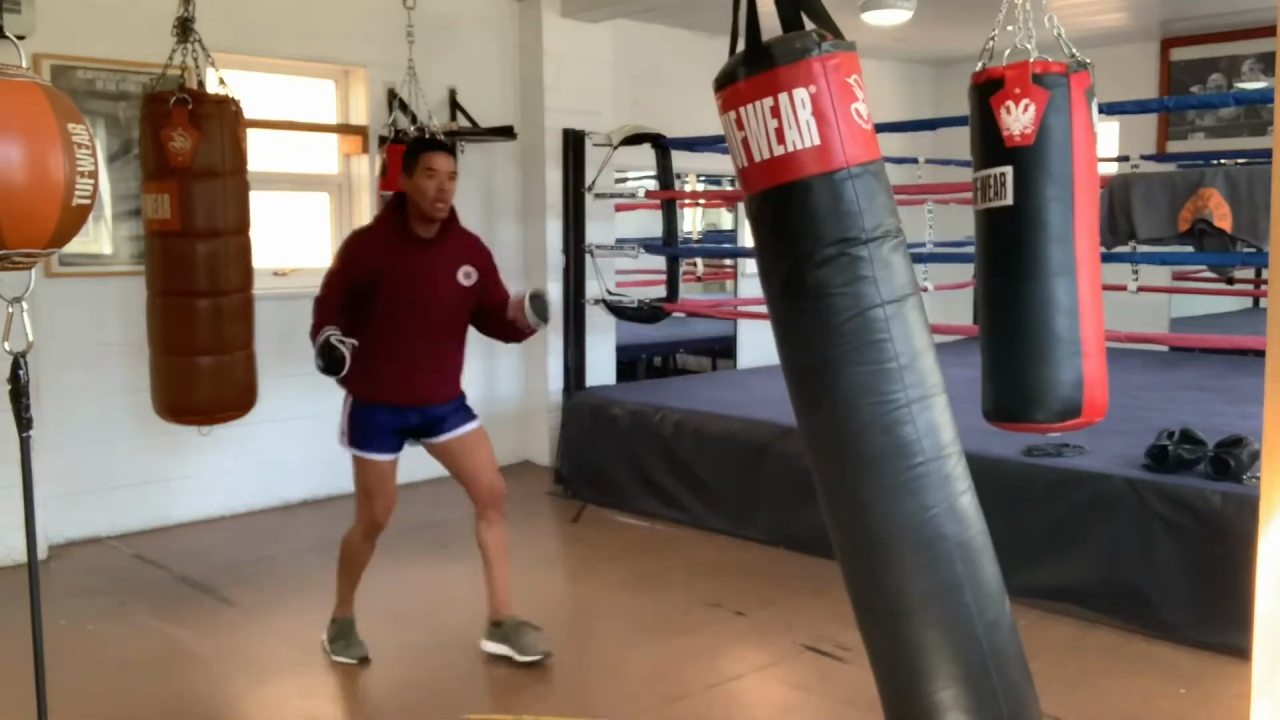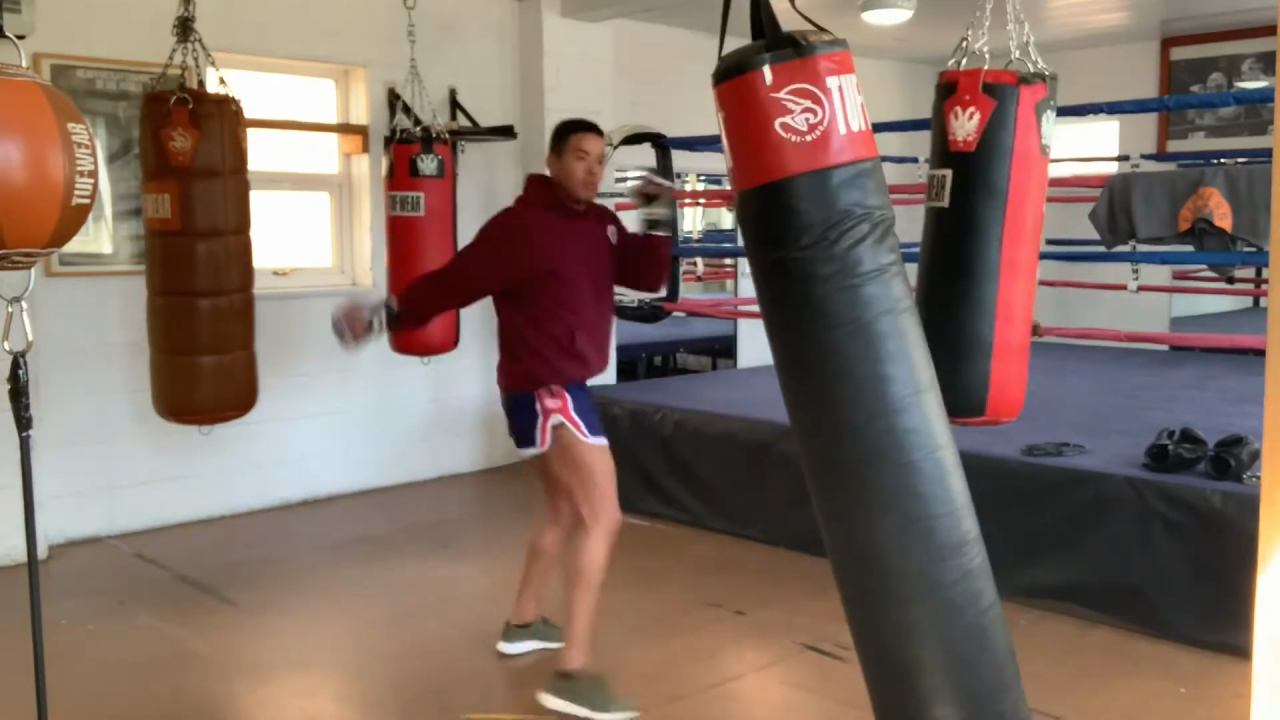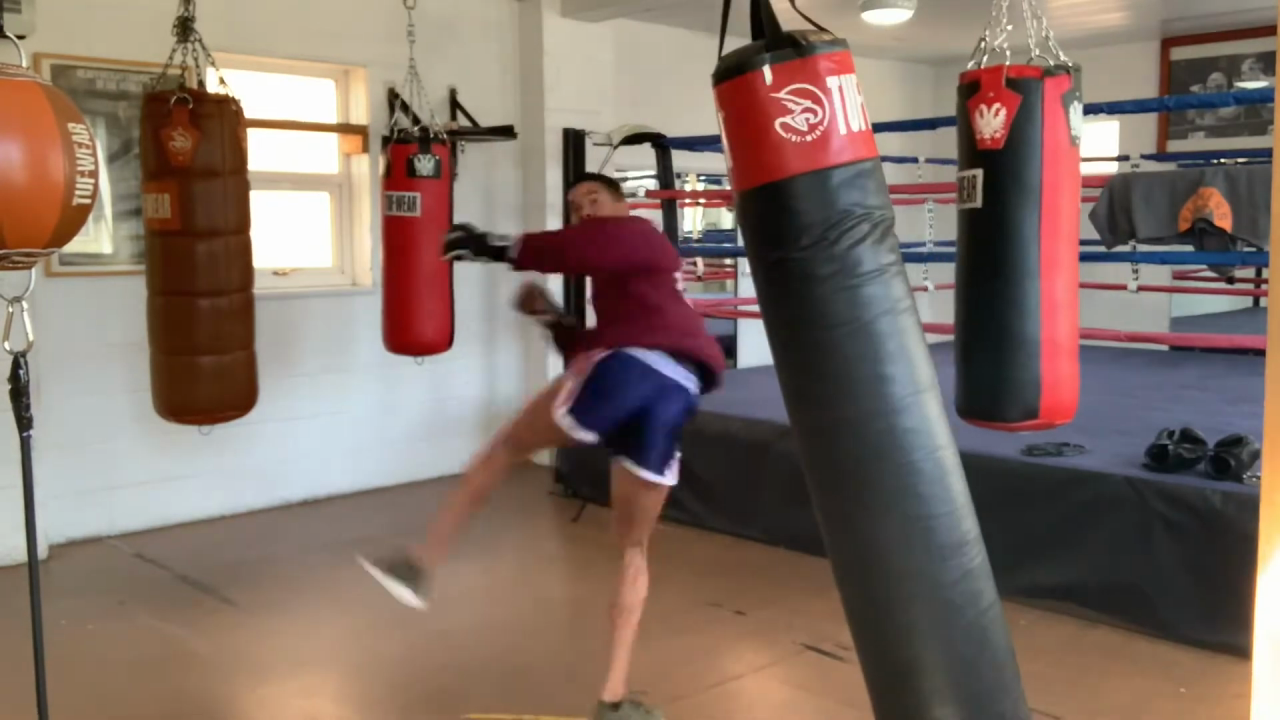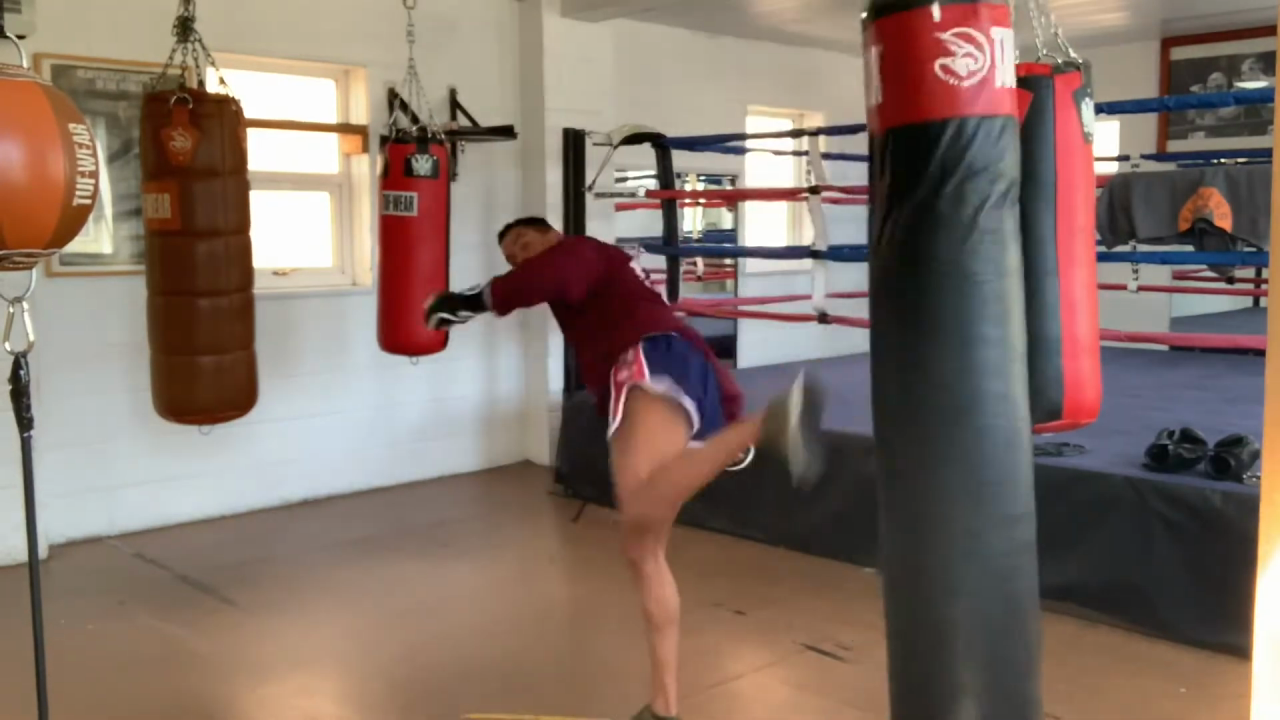
dt=0.4s
person 1, frame 1
left shoulder: (469, 251)
right shoulder: (368, 246)
left elbow: (492, 320)
right elbow: (329, 308)
left wrist: (522, 316)
right wrist: (329, 344)
left hip: (442, 401)
right hip: (376, 404)
left knee: (491, 494)
right knee: (373, 521)
left ankle: (502, 621)
right ankle: (341, 622)
person 1, frame 2
left shoulder: (601, 226)
right shoulder: (516, 228)
left elbow: (649, 275)
right elbow: (451, 283)
left wrist: (657, 219)
right wrist: (383, 310)
left hip: (565, 389)
right hip: (545, 391)
left knee: (576, 510)
right knee: (603, 518)
left ankle: (523, 620)
person 1, frame 3
left shoulder: (634, 237)
right shoulder: (655, 264)
left elbow: (590, 248)
left wrist: (497, 245)
right wrist: (553, 317)
left hip: (634, 367)
right hip: (672, 397)
left knee: (508, 446)
right knee: (634, 548)
left ankle: (421, 561)
person 1, frame 4
left shoulder: (587, 259)
right shoulder: (605, 274)
left elbow: (547, 278)
left wrist: (474, 299)
right wrist: (726, 394)
left hip: (650, 361)
right hip: (699, 379)
left knee: (642, 504)
right knee: (644, 551)
left ankle: (773, 422)
